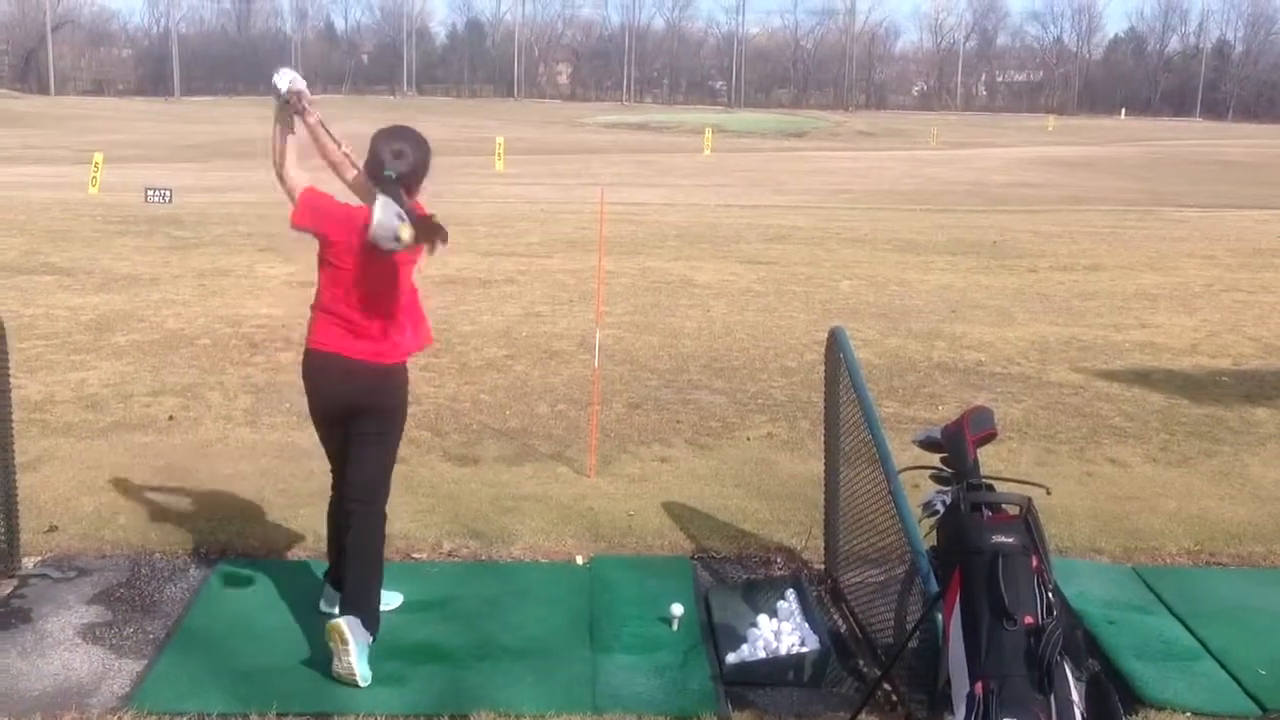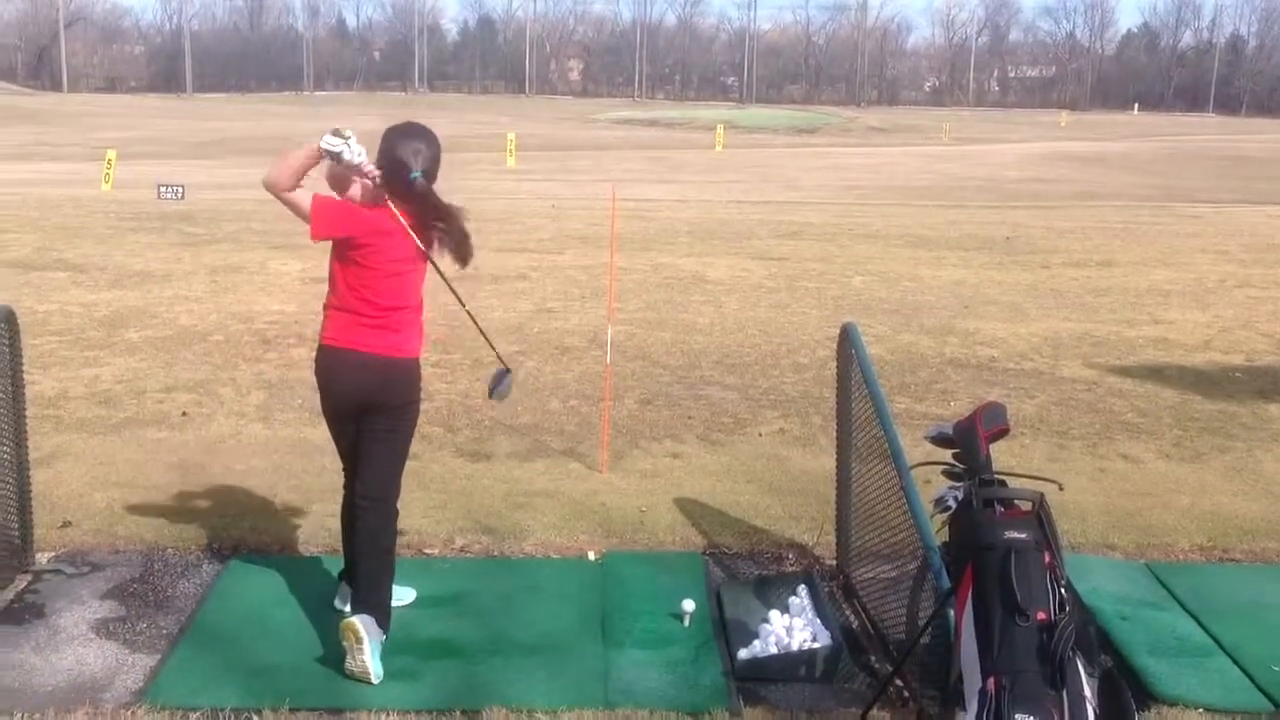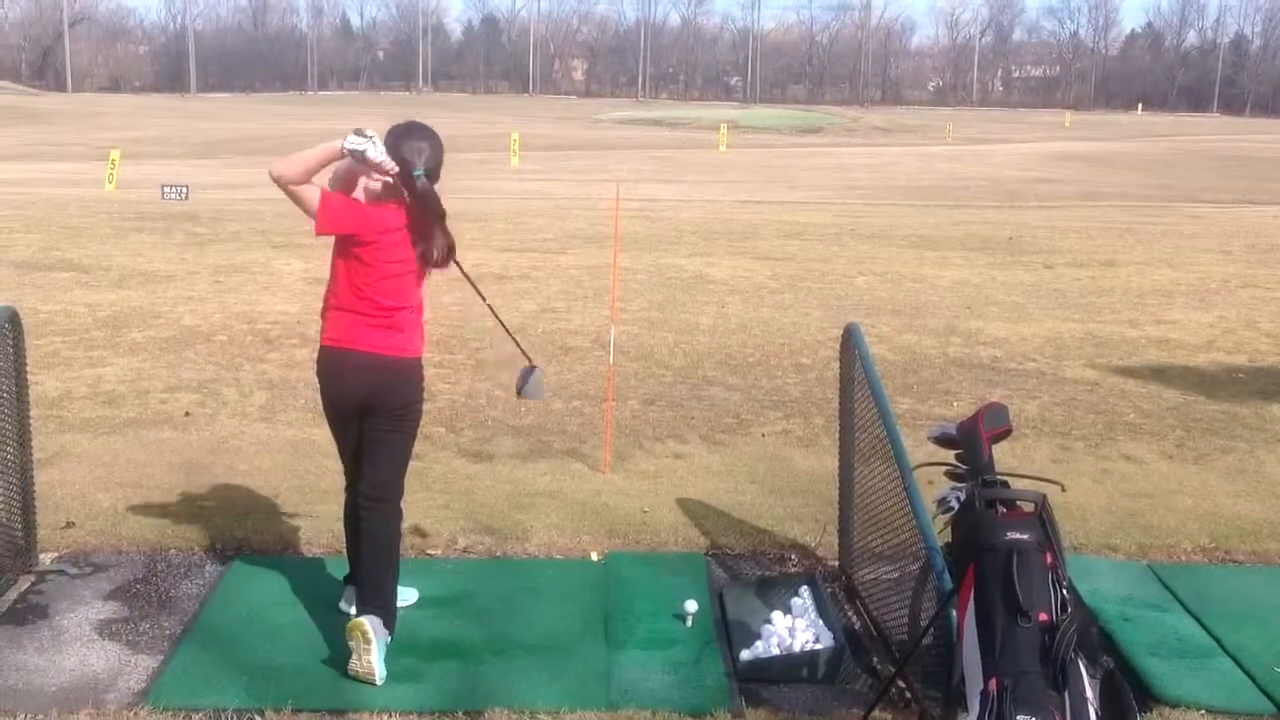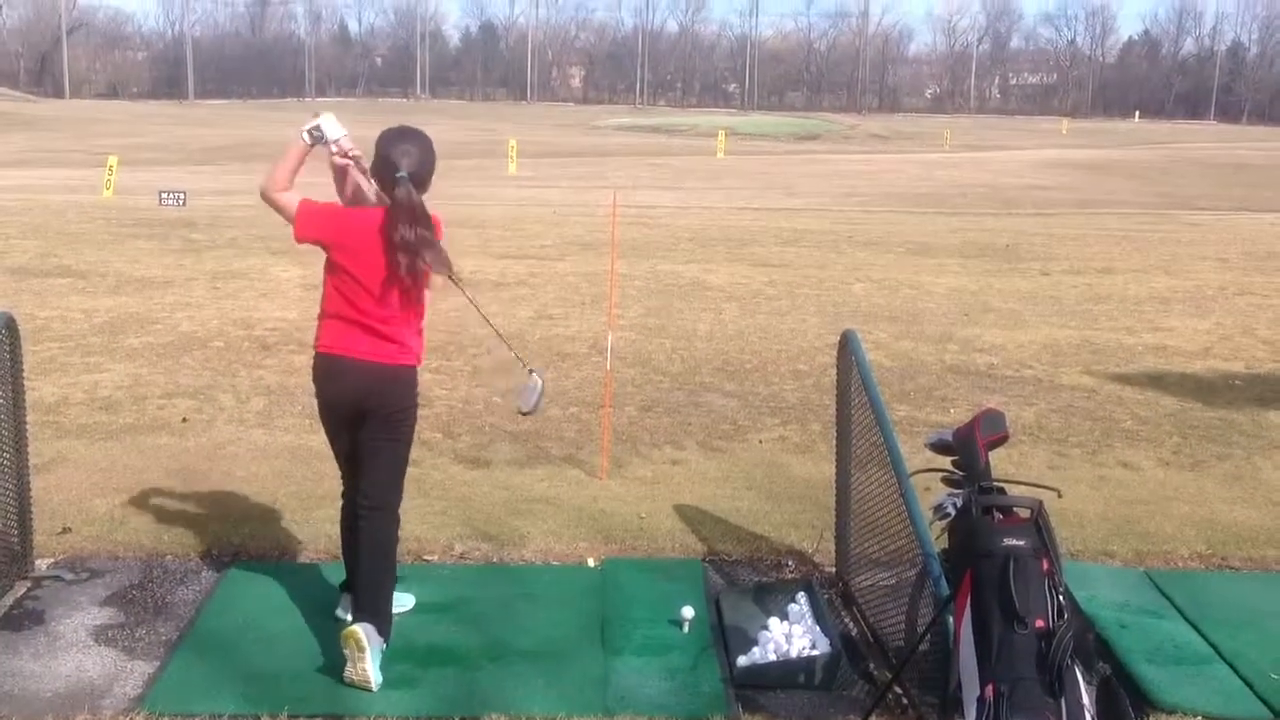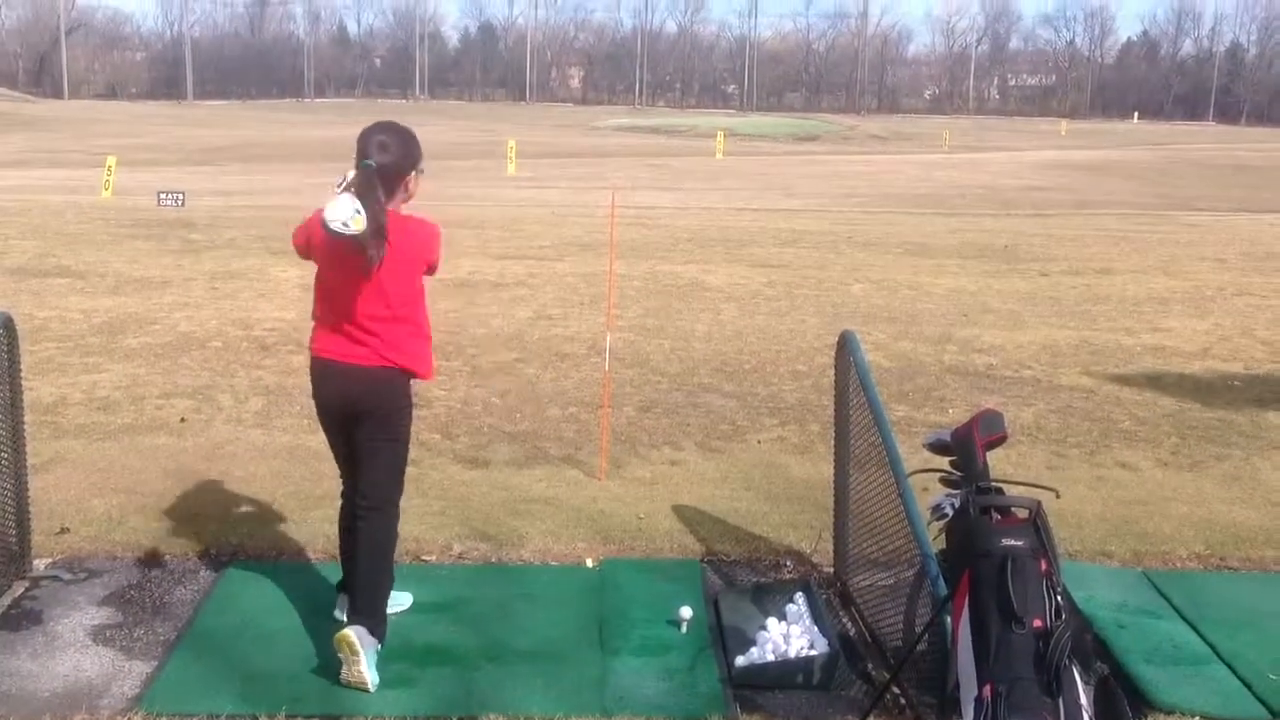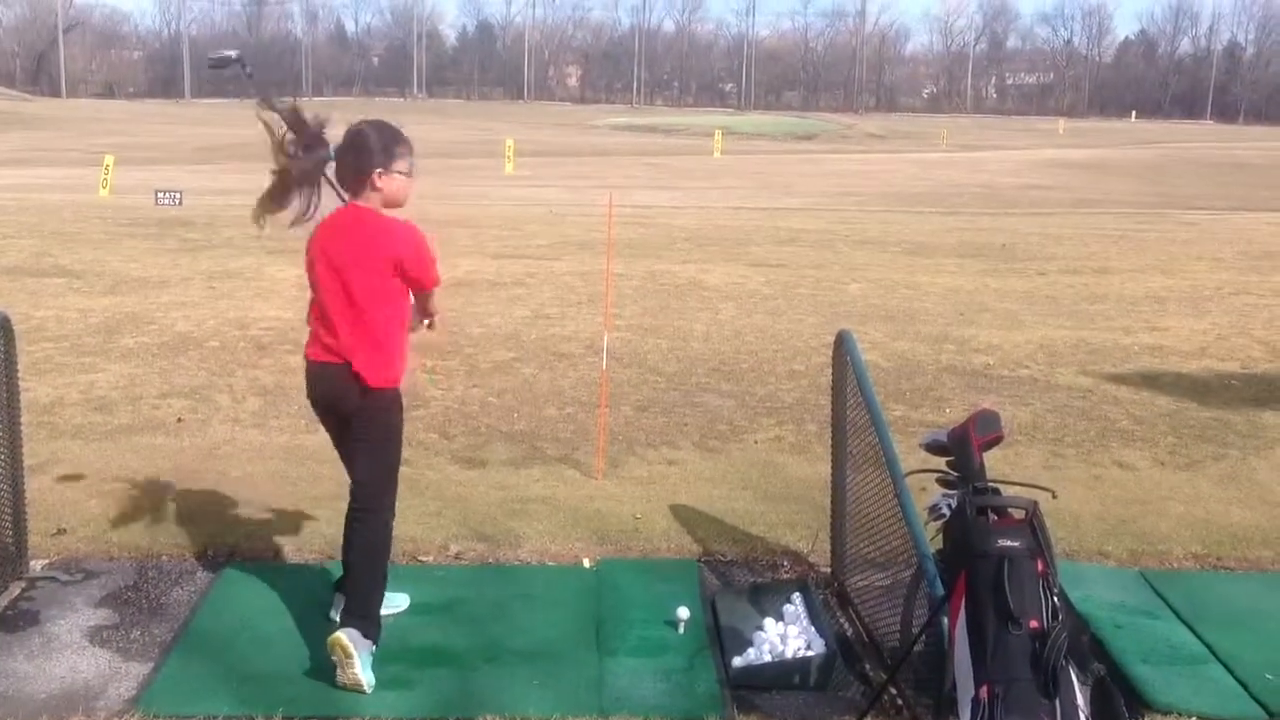
dt=0.2s
person 1, frame 1
left shoulder: (335, 219)
right shoulder: (414, 223)
left elbow: (286, 173)
right elbow: (359, 184)
left wrist: (288, 120)
right wrist: (315, 120)
left hip: (324, 369)
right hip: (381, 379)
left knee: (346, 485)
right knee: (368, 497)
left ankle: (343, 589)
right ankle: (356, 618)
person 1, frame 2
left shoulder: (358, 221)
right shoulder: (425, 220)
left elbow: (277, 182)
left wrist: (325, 149)
right wrist: (346, 163)
left hip: (339, 365)
right hip: (396, 373)
left knee: (358, 482)
right knee: (379, 493)
left ankle: (359, 585)
right ankle: (367, 613)
person 1, frame 3
left shoulder: (361, 216)
right shoulder: (425, 221)
left elbow: (286, 175)
left wrist: (345, 148)
right wrist: (359, 160)
left hip: (340, 365)
right hip: (397, 374)
left knee: (360, 484)
right knee: (382, 494)
left ankle: (364, 586)
right ankle: (373, 616)
person 1, frame 4
left shoulder: (341, 223)
right shoulder: (429, 229)
left elbow: (273, 193)
left wrist: (307, 137)
right wrist: (348, 167)
left hip: (335, 372)
right hip: (392, 381)
left knee: (356, 490)
right knee: (379, 502)
left ankle: (360, 592)
right ankle: (369, 624)
person 1, frame 5
left shoulder: (325, 229)
right shoulder: (423, 235)
left elbow: (306, 240)
left wrist: (337, 207)
left hip: (329, 375)
right hip: (385, 383)
left knee: (357, 490)
right knee: (379, 505)
left ankle: (356, 592)
right ankle: (364, 627)
person 1, frame 6
left shoulder: (326, 231)
right shoulder: (402, 237)
right elbow: (429, 306)
right wrist: (407, 320)
left hip: (324, 375)
right hip: (371, 385)
left knee: (368, 486)
right knee: (374, 503)
left ankle: (357, 592)
right ankle: (357, 628)
